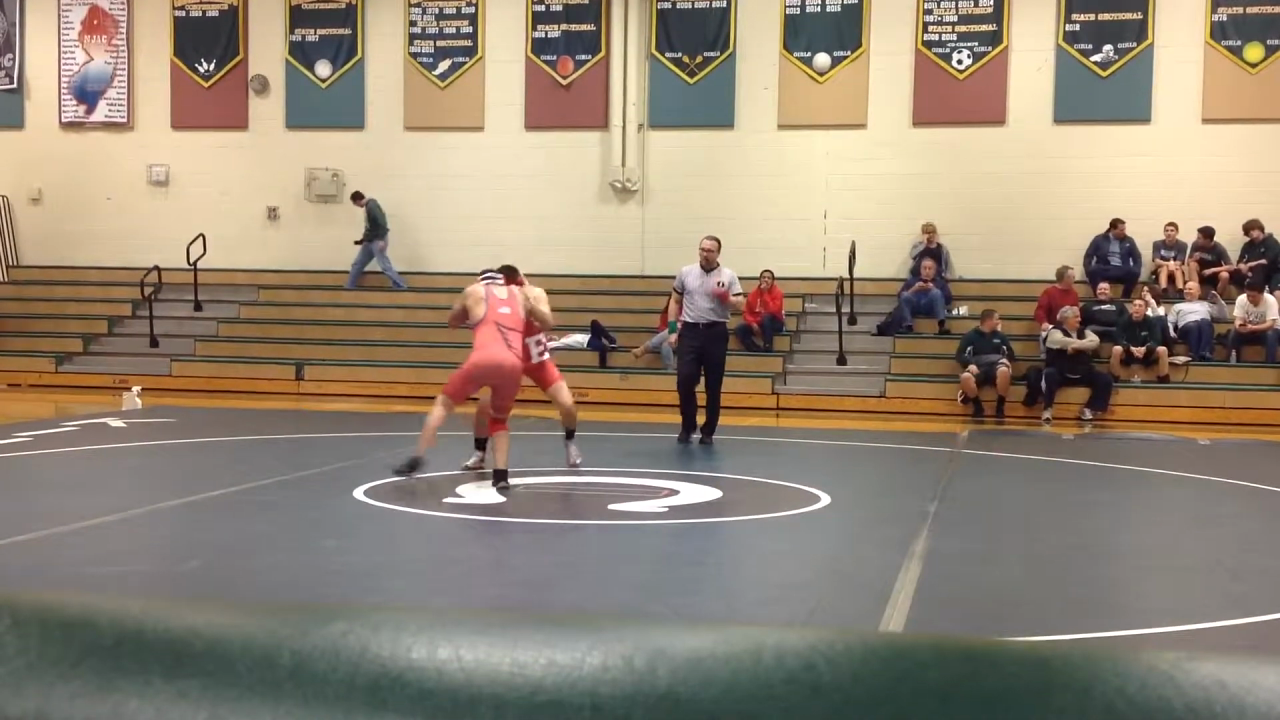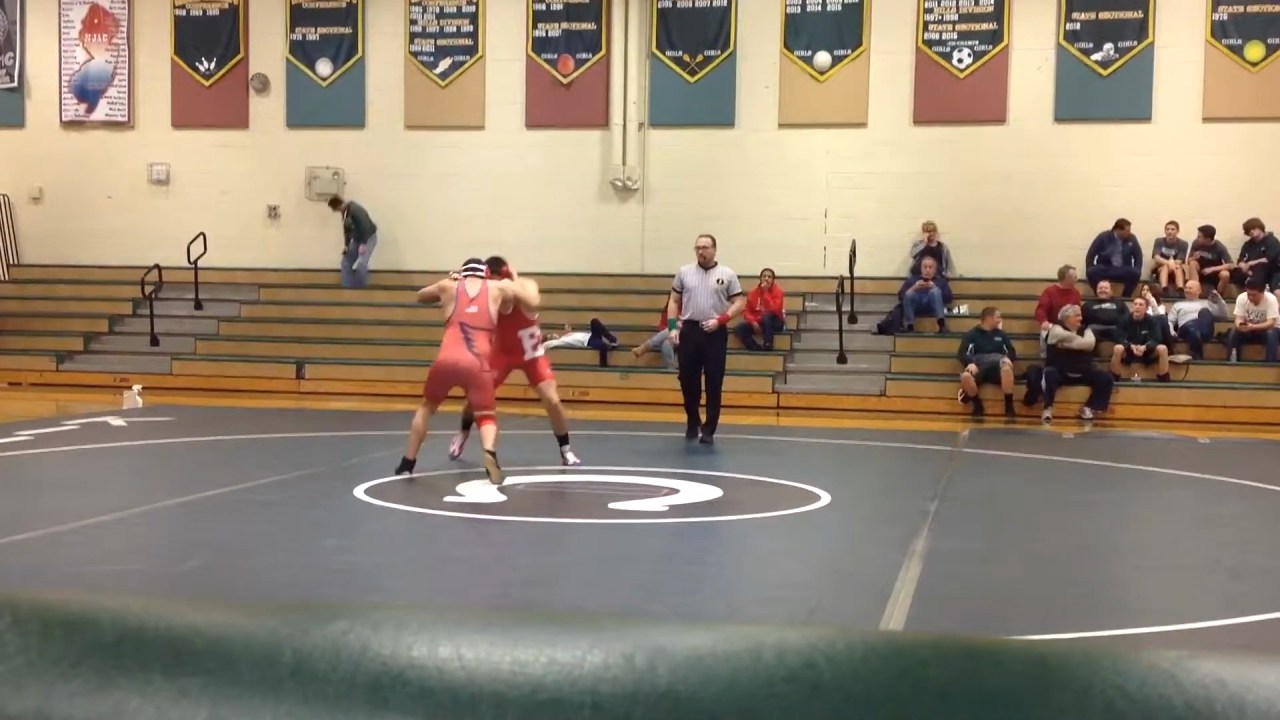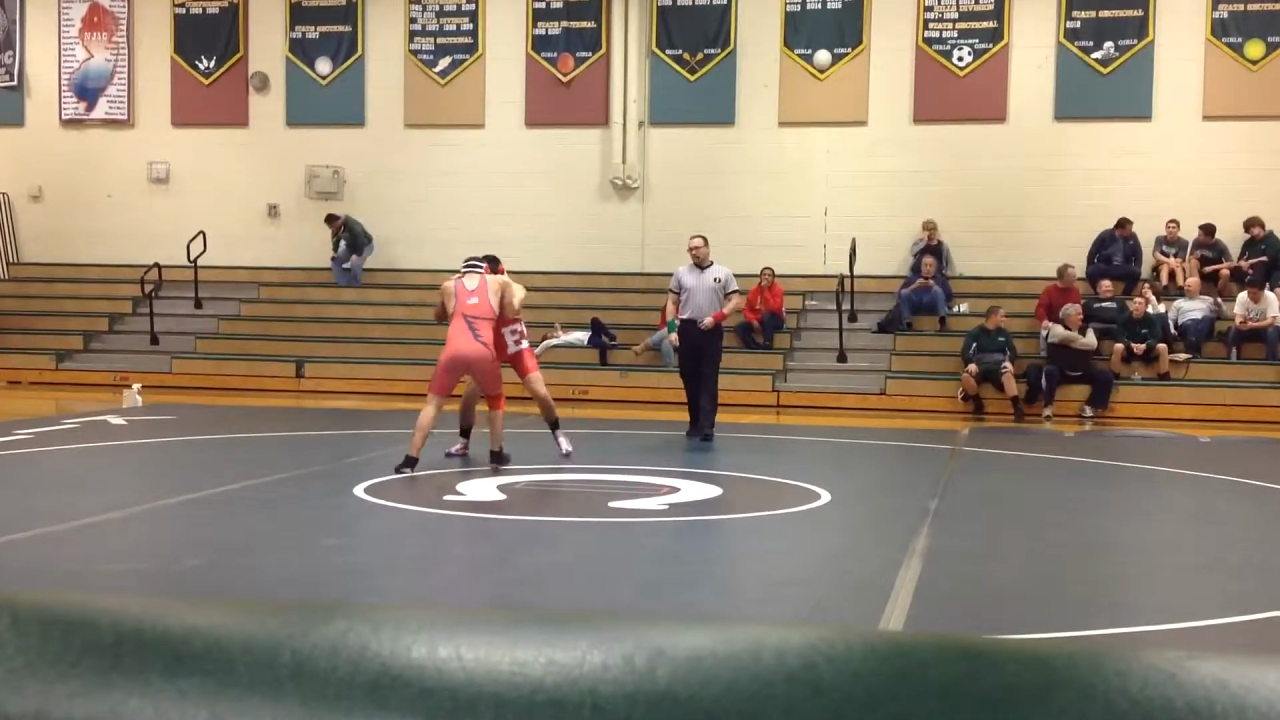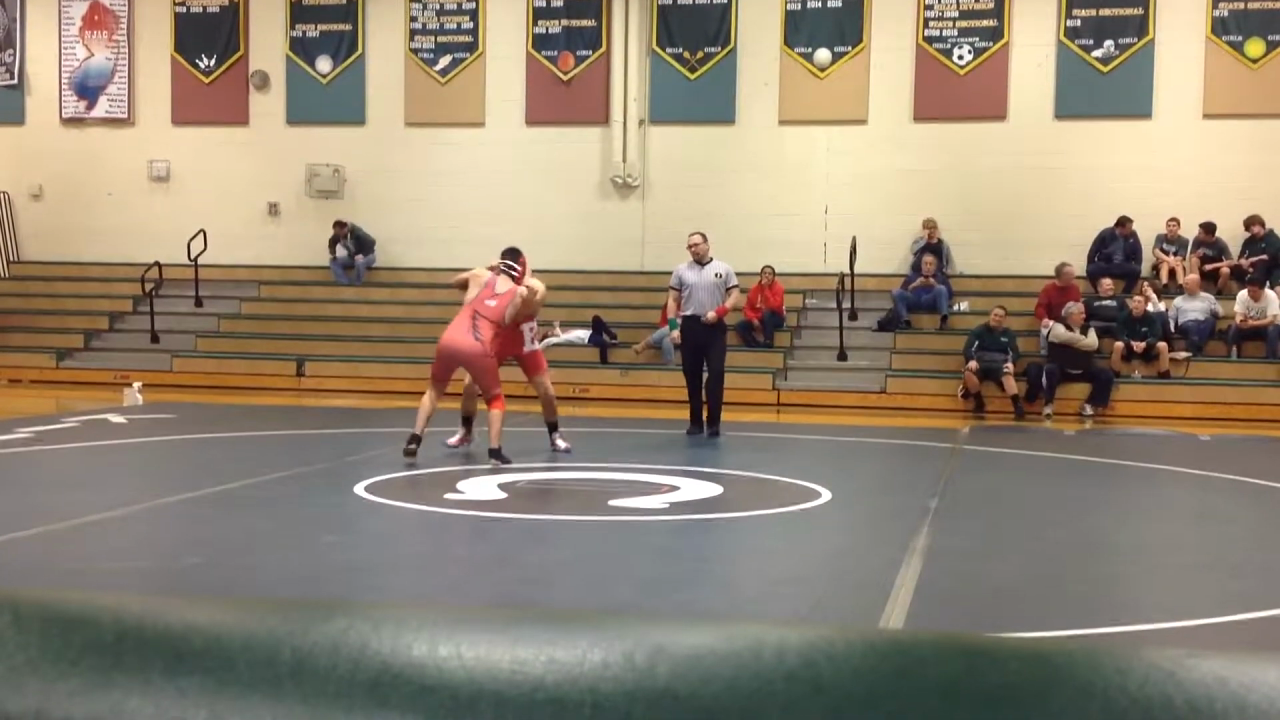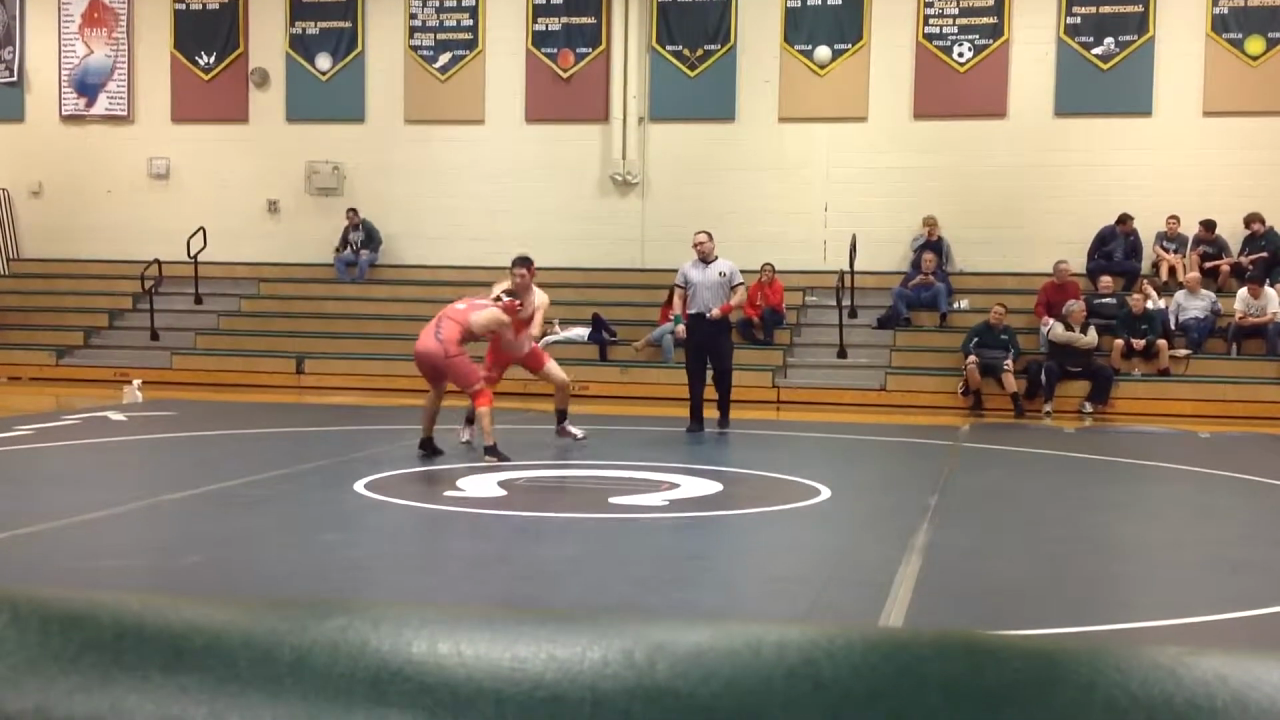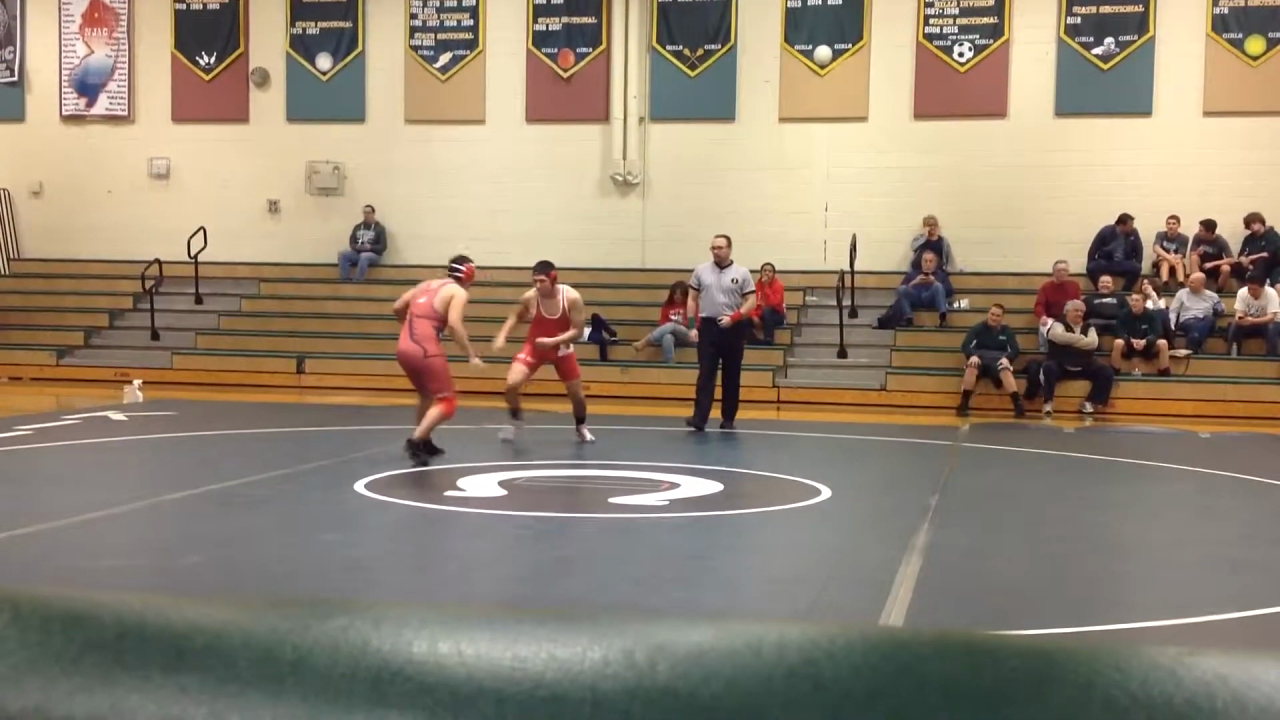
dt=0.3s
person 1, frame 1
left shoulder: (473, 291)
right shoulder: (519, 294)
left elbow: (453, 320)
right elbow: (549, 323)
left hip: (484, 361)
right hip: (512, 366)
left knee: (443, 405)
right knee: (499, 421)
left ankle: (418, 458)
right ankle: (501, 474)
person 1, frame 2
left shoulder: (448, 286)
right shoulder: (497, 288)
left elbow: (420, 296)
right elbow: (533, 302)
right wrist: (513, 288)
left hip: (446, 360)
right hip: (477, 365)
left knee: (426, 407)
right knee: (486, 419)
left ankle: (408, 463)
right ankle: (489, 452)
person 1, frame 3
left shoulder: (448, 286)
right shoulder: (497, 282)
left elbow: (439, 317)
right elbow: (511, 312)
left hip: (454, 353)
right hip: (484, 353)
left knee: (433, 404)
right knee: (496, 400)
left ankle: (410, 461)
right ankle: (496, 454)
person 1, frame 4
left shoulder: (481, 276)
right shoulder: (520, 293)
left elbow: (456, 281)
left hip: (449, 343)
right hip: (478, 349)
left knee: (434, 391)
right knee: (495, 399)
left ankle: (415, 437)
right ankle: (495, 451)
person 1, frame 5
left shoulder: (471, 301)
right shoulder: (500, 317)
left hip: (421, 347)
right hip: (445, 349)
left knee: (437, 391)
right knee: (482, 395)
left ankle: (426, 443)
right ankle: (490, 449)
person 1, frame 6
left shoulder: (425, 285)
right shoulder: (458, 292)
left elbow: (397, 308)
right elbow: (455, 325)
right wrist: (471, 355)
left hip: (403, 350)
right hip: (426, 352)
left knee: (426, 396)
right knee: (446, 403)
left ankle: (424, 444)
right ankle: (415, 442)
person 2, frame 1
left shoulder: (728, 276)
right shoulder: (685, 273)
left elbow: (740, 305)
right elbow: (675, 302)
left wrist: (722, 294)
right wrist: (672, 330)
left hip: (716, 333)
right hip: (690, 331)
left knee: (713, 385)
right knee: (685, 380)
left ankle: (708, 432)
right ankle: (687, 426)
person 2, frame 2
left shoulder: (727, 275)
right shoulder: (684, 272)
left elbow: (739, 303)
right elbow: (674, 301)
left wrist: (720, 320)
right wrist: (672, 327)
left hip: (715, 333)
right hip: (689, 331)
left knee: (713, 383)
right knee: (688, 380)
left ankle: (708, 430)
right ankle: (693, 423)
person 2, frame 3
left shoulder: (723, 273)
right shoulder: (680, 273)
left elbow: (735, 301)
right elbow: (672, 303)
left wrist: (716, 318)
right wrist: (671, 329)
left hip: (711, 331)
right hip: (687, 330)
left knee: (709, 379)
right knee: (690, 379)
left ankle: (707, 426)
right ankle: (695, 423)
person 2, frame 4
left shoulder: (724, 269)
right shoulder: (681, 271)
left elbow: (735, 296)
right elbow: (672, 301)
left wrist: (719, 312)
right wrist: (673, 326)
left hip: (715, 326)
right hip: (690, 326)
left knee: (716, 373)
right knee: (692, 376)
left ankle: (713, 422)
right ankle: (696, 422)
person 2, frame 5
left shoulder: (728, 267)
right shoulder: (686, 269)
left elbow: (741, 294)
right elbow: (678, 298)
left wrist: (723, 310)
right wrist: (678, 321)
left hip: (720, 325)
right hip: (695, 324)
left knee: (723, 371)
right knee: (695, 375)
left ankle: (724, 414)
right ankle: (696, 420)
person 2, frame 6
left shoulder: (742, 273)
right shoulder: (701, 271)
left elbow: (752, 301)
right elbow: (692, 299)
left wrist: (734, 318)
left hip: (733, 328)
right hip: (707, 326)
left knee: (731, 375)
right knee: (706, 373)
left ankle: (728, 418)
right ankle: (700, 418)
person 3, frame 1
left shoulder: (536, 295)
left wrist: (527, 298)
left hip: (538, 358)
left knee: (567, 405)
right knee: (484, 405)
left ankle: (570, 443)
right ankle: (479, 455)
person 3, frame 2
left shoulder: (527, 286)
left elbow: (534, 304)
left wrist: (514, 285)
left hip: (531, 353)
right hip: (502, 352)
left knee: (552, 402)
left ankle: (566, 450)
right ankle: (463, 434)
person 3, frame 3
left shoulder: (516, 289)
left elbow: (510, 311)
left wrist: (505, 283)
left hip: (517, 347)
left knee: (540, 394)
right knee: (469, 396)
left ankle: (558, 434)
right ankle: (463, 443)
person 3, frame 4
left shoulder: (536, 288)
left elbow: (531, 312)
right elbow: (459, 282)
left wrist: (527, 286)
right wrist: (480, 274)
left hip: (526, 345)
right hip: (498, 342)
left knee: (547, 394)
right knee: (471, 386)
left ankle: (555, 437)
right ankle: (465, 433)
person 3, frame 5
left shoulder: (541, 299)
right shoulder: (501, 289)
left elbow: (536, 330)
left hip: (526, 347)
right hip: (500, 347)
left knee: (563, 382)
left ankle: (562, 426)
right ankle: (468, 426)
person 3, frame 6
left shoulder: (572, 297)
right shoulder: (529, 297)
left elbow: (578, 331)
right elbow: (514, 316)
left wrist: (552, 341)
right wrist: (502, 335)
left hip: (562, 348)
right hip: (534, 346)
left knee: (577, 395)
right knee: (512, 384)
left ankle: (580, 427)
right ankle: (515, 420)
